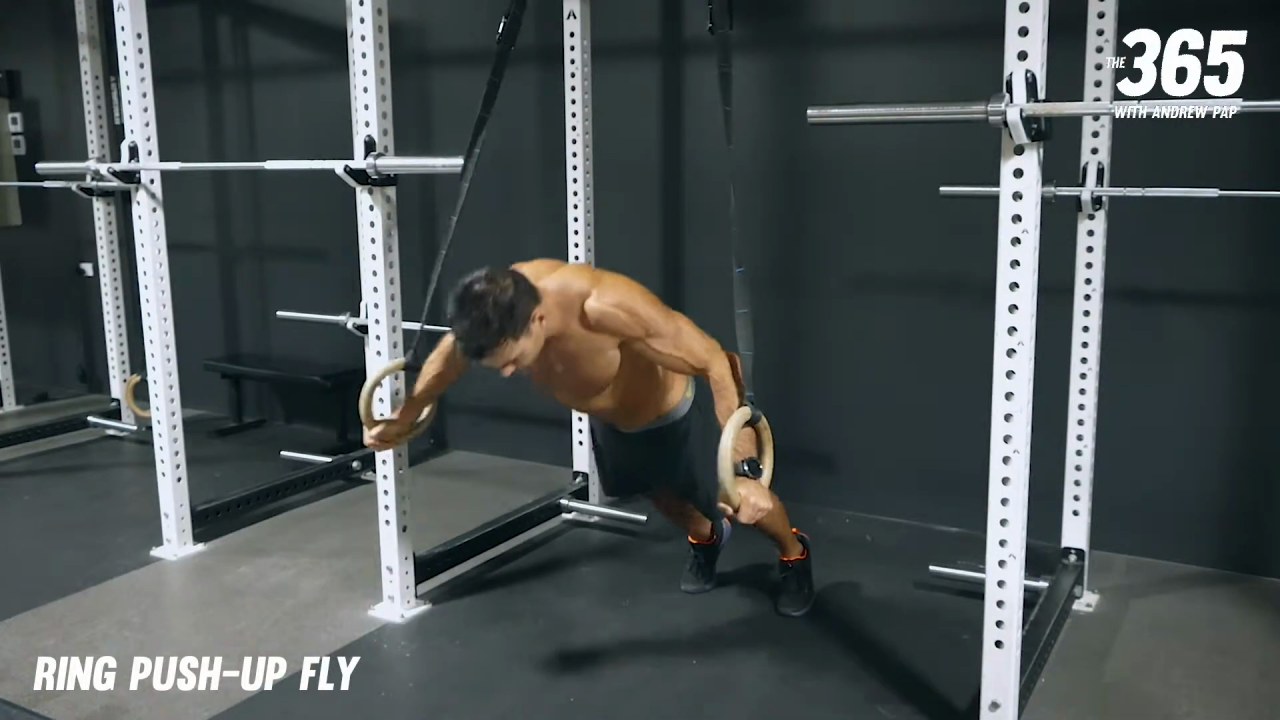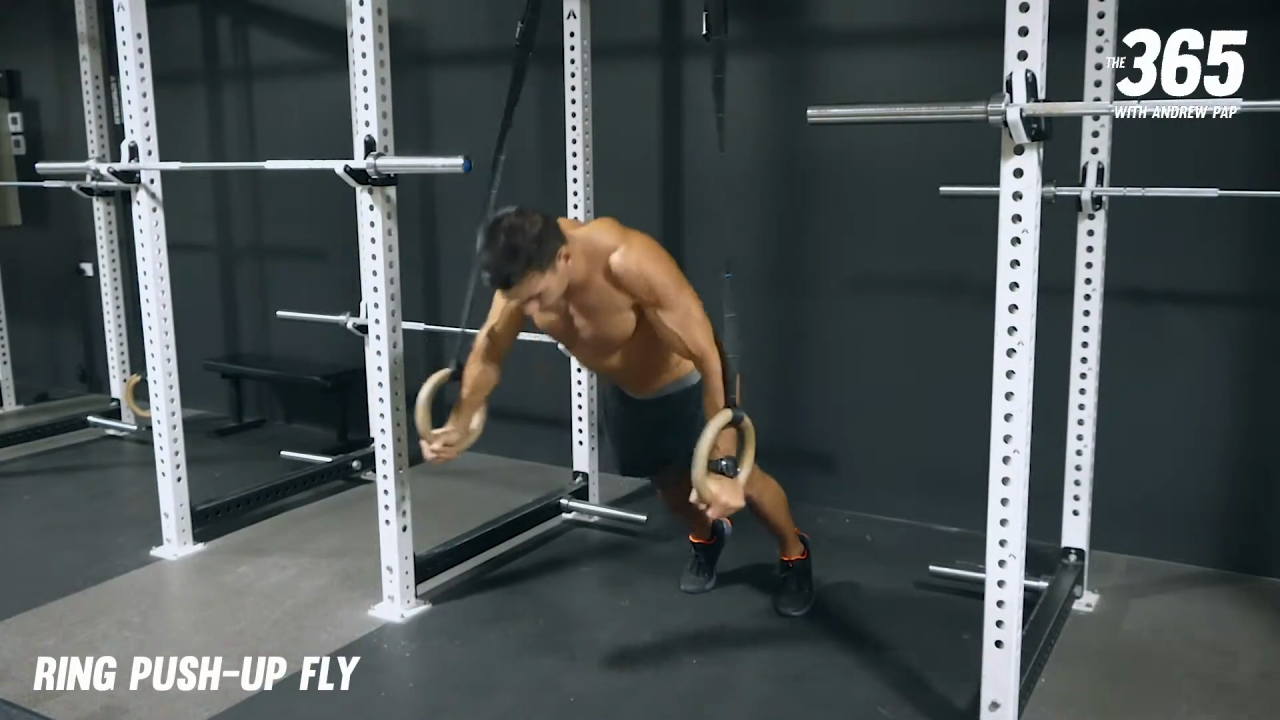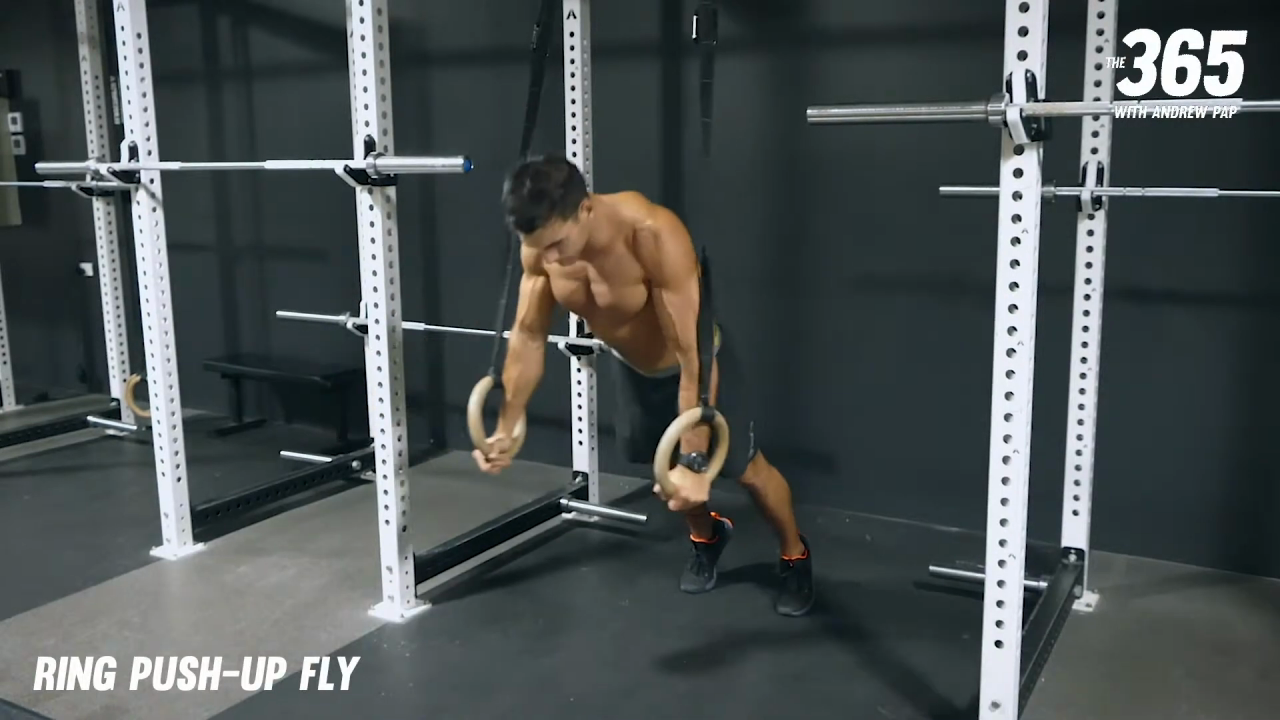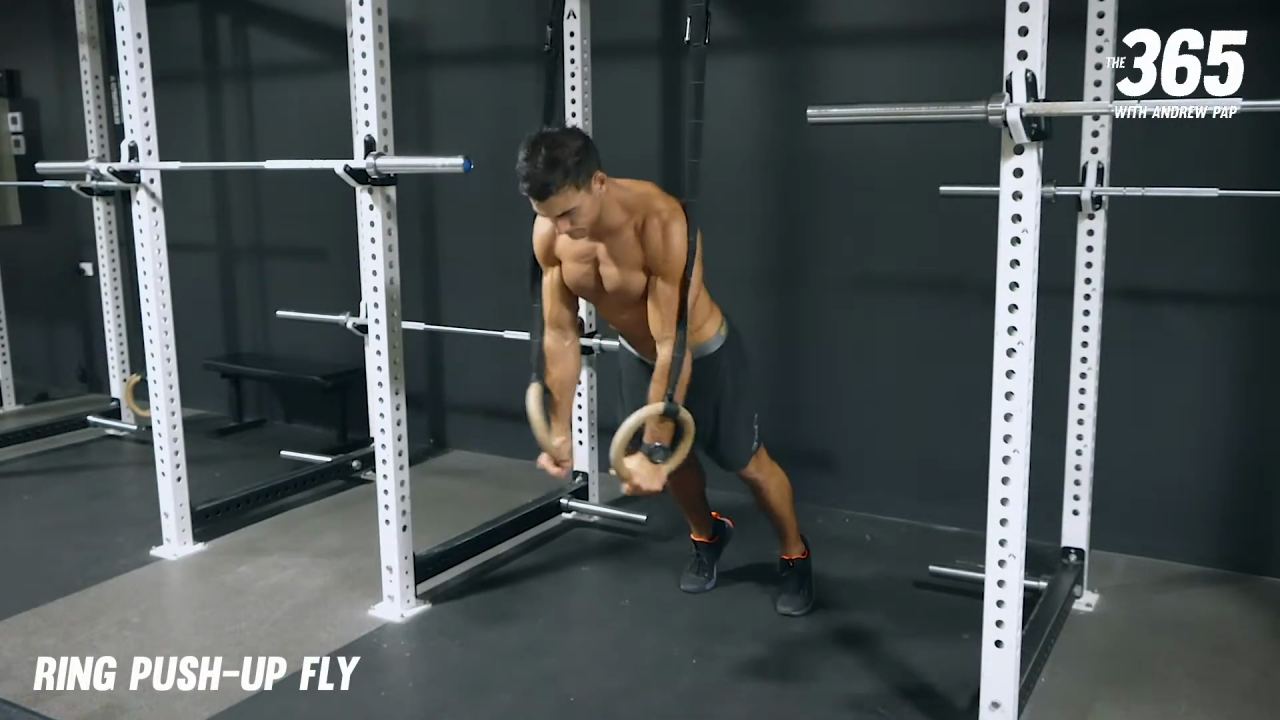
dt=0.2s
person 1, frame 1
left shoulder: (603, 306)
right shoulder: (496, 304)
left elbow: (719, 363)
right elbow: (452, 350)
right wrist: (404, 418)
left hip: (673, 416)
right hip: (610, 423)
left knee: (738, 499)
right knee: (659, 494)
left ankle: (795, 555)
right ankle: (704, 538)
person 1, frame 2
left shoulder: (629, 262)
right shoulder: (527, 266)
left elbow: (709, 359)
right elbow: (491, 344)
right wrist: (458, 422)
left hip: (684, 387)
right hip: (621, 392)
left knee: (741, 483)
right knee: (665, 478)
left ankle: (795, 555)
right ankle: (705, 539)
person 1, frame 3
left shoulder: (653, 236)
right shoulder: (542, 242)
left elbow: (691, 358)
right elbow: (528, 336)
left wrist: (694, 461)
right wrist: (507, 426)
left hip: (695, 366)
right hip: (632, 370)
left knee: (746, 468)
left ankle: (795, 557)
right ankle: (707, 537)
person 1, frame 4
left shoulder: (661, 225)
right shoulder: (549, 232)
left elbow: (673, 348)
right elbow: (559, 333)
left wrist: (653, 452)
right wrist: (559, 429)
left hip: (704, 356)
right hip: (637, 357)
left knee: (748, 464)
right knee: (668, 459)
left ankle: (796, 556)
right ankle: (708, 537)
